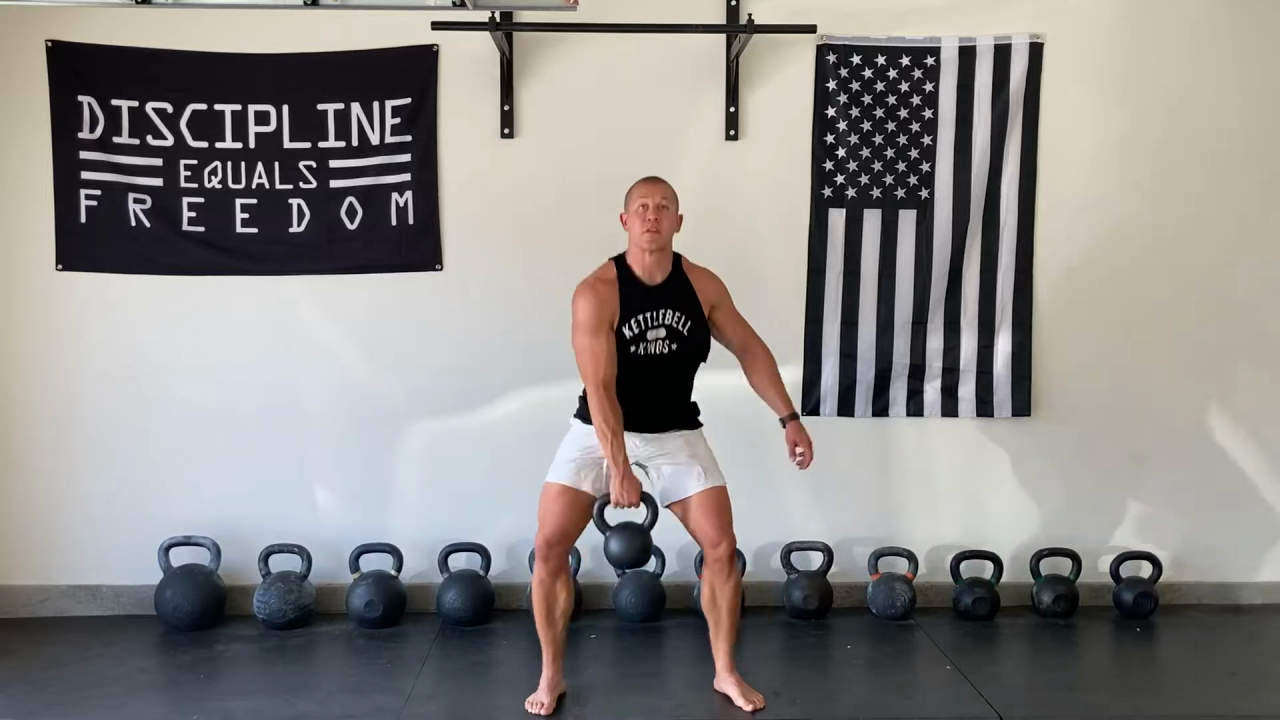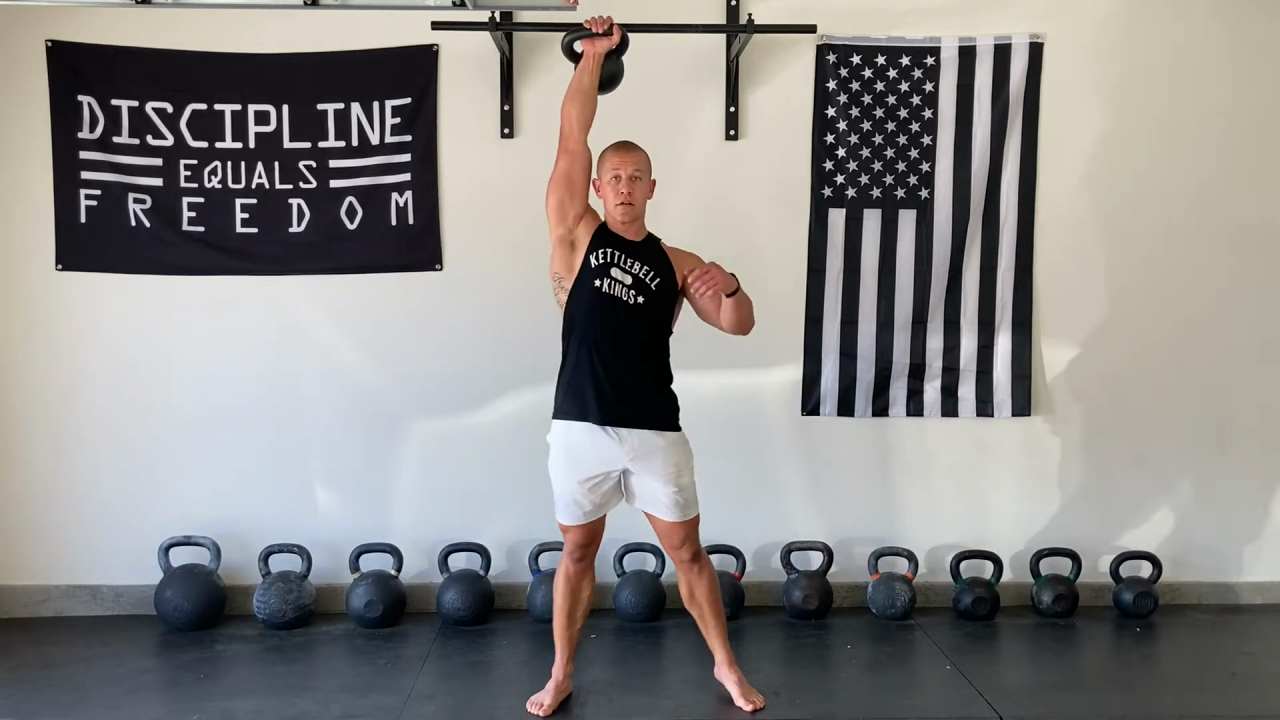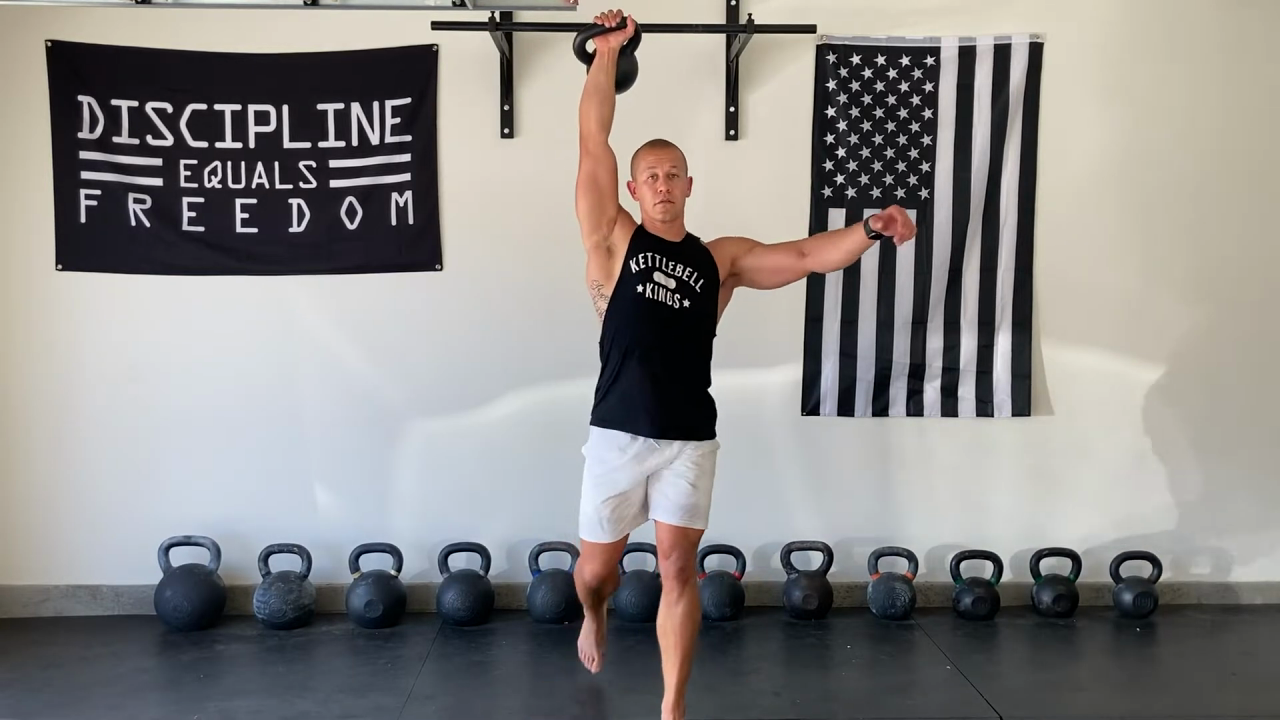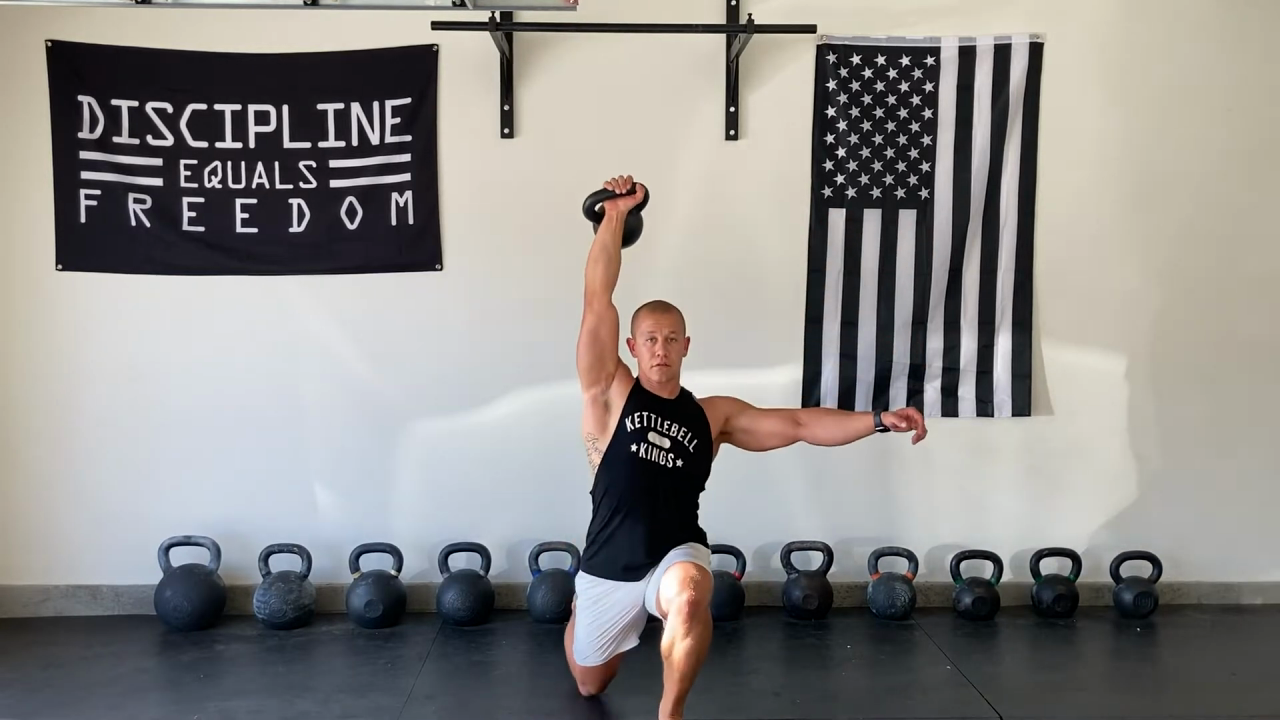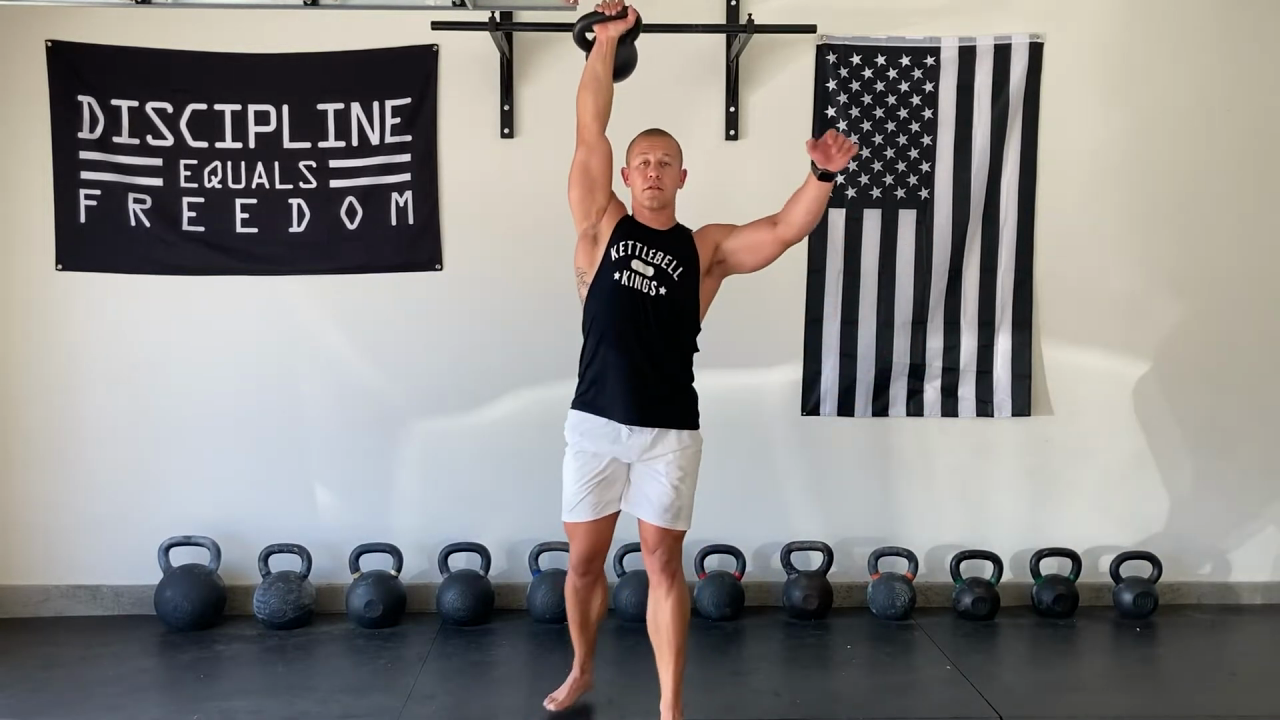
dt=1s
person 1, frame 1
left shoulder: (701, 284)
right shoulder: (597, 292)
left elbow: (751, 351)
right elbow: (599, 388)
left wrist: (789, 418)
right wrist: (619, 467)
left hip: (676, 434)
right hip: (601, 431)
left knee: (720, 549)
right knee: (548, 548)
left ankle: (727, 672)
right ankle: (552, 674)
person 1, frame 2
left shoulder: (679, 263)
right shoulder: (576, 236)
left elbow: (740, 325)
right elbow: (571, 137)
left wrist: (730, 287)
right wrist: (593, 55)
left hip: (655, 431)
right hip: (581, 428)
left knee: (687, 553)
right knee: (577, 553)
person 1, frame 3
left shoulder: (722, 258)
right shoulder: (612, 240)
left elbow: (807, 257)
right elbow: (592, 144)
left wrist: (870, 229)
right wrist: (608, 52)
left hip: (689, 438)
right hip: (618, 431)
left knee: (677, 573)
right knee: (598, 562)
right ankle: (592, 621)
person 1, frame 4
left shoulder: (712, 415)
right shoulder: (609, 393)
left elbow: (799, 424)
right elbow: (596, 301)
left wrist: (878, 419)
right wrist: (614, 217)
left hip: (676, 553)
right hip: (610, 567)
left knee: (690, 599)
right ankle: (581, 614)
person 1, frame 5
left shoulder: (705, 247)
right shoulder: (602, 225)
left elbow: (781, 230)
right elbow: (589, 132)
left wrist: (822, 176)
left hip: (670, 427)
right hip: (597, 419)
left knee: (664, 565)
right knee: (584, 561)
